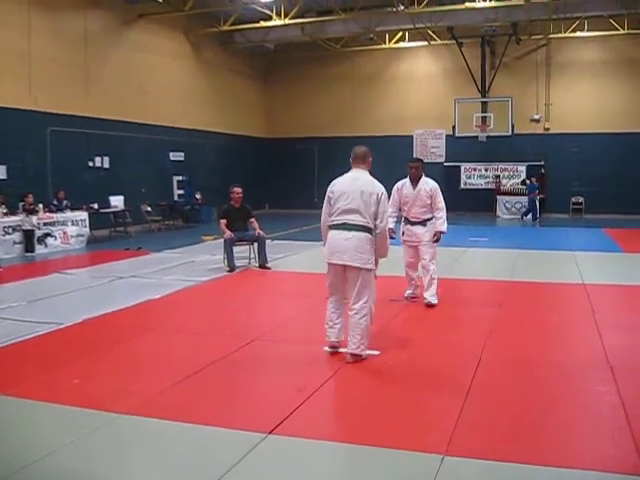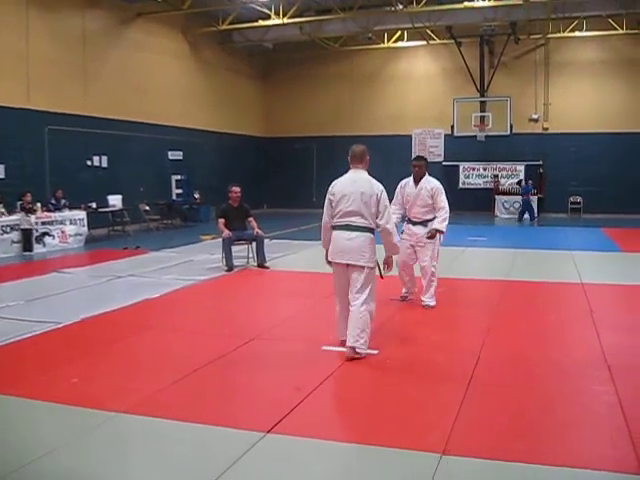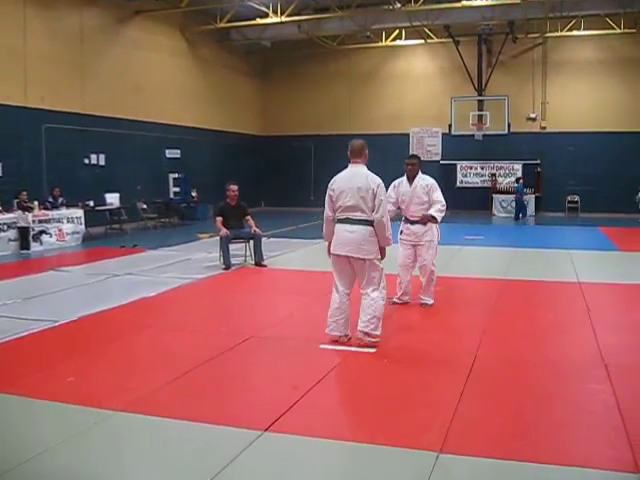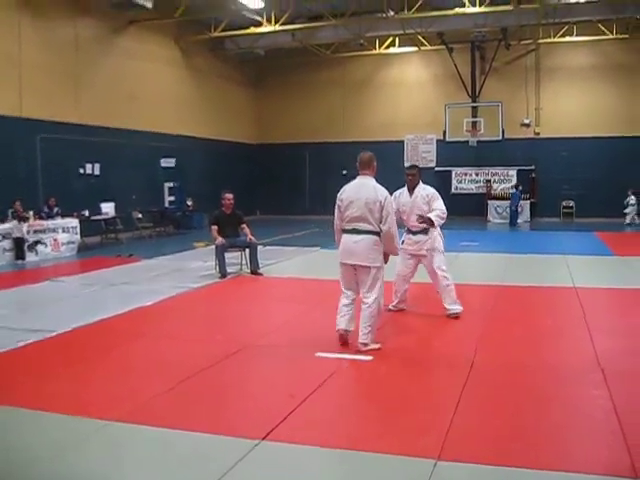
dt=0.3s
person 1, frame 1
left shoulder: (335, 184)
right shoulder: (376, 187)
left elbow: (325, 220)
right elbow: (381, 226)
right wrist: (378, 255)
left hip: (335, 242)
right hip: (360, 244)
left knee: (335, 295)
right knee: (360, 300)
left ankle: (334, 340)
right ankle: (355, 349)
person 1, frame 2
left shoulder: (336, 185)
right shoulder: (375, 187)
left elbow: (327, 221)
right elbow: (385, 223)
left wrist: (327, 248)
right wrist: (390, 253)
left hip: (339, 242)
right hip: (362, 243)
left knee: (342, 295)
right knee: (361, 298)
left ankle: (344, 335)
right ankle: (354, 344)
person 1, frame 3
left shoulder: (336, 180)
right shoulder: (374, 181)
left elbow: (328, 215)
right elbow: (381, 216)
left wrist: (329, 240)
right wrist: (383, 243)
left hip: (341, 236)
right hip: (364, 236)
left knee: (341, 289)
right knee: (373, 288)
left ankle: (338, 331)
right ankle: (367, 331)
person 1, frame 4
left shoulder: (345, 190)
right shoulder: (381, 192)
left elbow: (337, 223)
right elbow: (388, 226)
right wrist: (388, 250)
left hip: (348, 244)
right hip: (370, 246)
left knee: (348, 292)
right knee: (371, 295)
left ankle: (343, 328)
right ankle: (365, 340)
person 2, frame 1
left shoulder: (432, 185)
right shoulder: (400, 186)
left elbow: (439, 209)
right elbow: (393, 208)
left wrist: (439, 229)
right wrist: (390, 226)
left hip: (427, 229)
right hip: (408, 228)
left knee: (428, 264)
right knee: (410, 264)
left ankle: (430, 297)
right ankle: (412, 292)
person 2, frame 2
left shoulder: (434, 185)
right shoulder: (403, 185)
left elbow: (443, 210)
right elbow: (397, 206)
left wrist: (436, 229)
right wrist: (393, 223)
left hip: (428, 230)
right hip: (409, 228)
left knee: (428, 266)
right knee: (403, 262)
left ankle: (428, 299)
right ankle: (407, 291)
person 2, frame 3
left shoulder: (429, 182)
right shoulder: (397, 184)
left elbow: (440, 204)
right elbow: (390, 204)
left wrist: (430, 216)
left hip: (426, 228)
right hip: (407, 228)
left knee: (427, 265)
right knee: (404, 264)
left ankle: (427, 298)
right ankle: (402, 296)
person 2, frame 4
left shoulder: (429, 192)
right shoulder: (398, 195)
left elbow: (441, 212)
left wrist: (429, 219)
left hip: (430, 237)
right hip: (410, 238)
left knee: (439, 272)
right knee: (402, 273)
left ankle: (453, 307)
right ankle: (397, 304)
